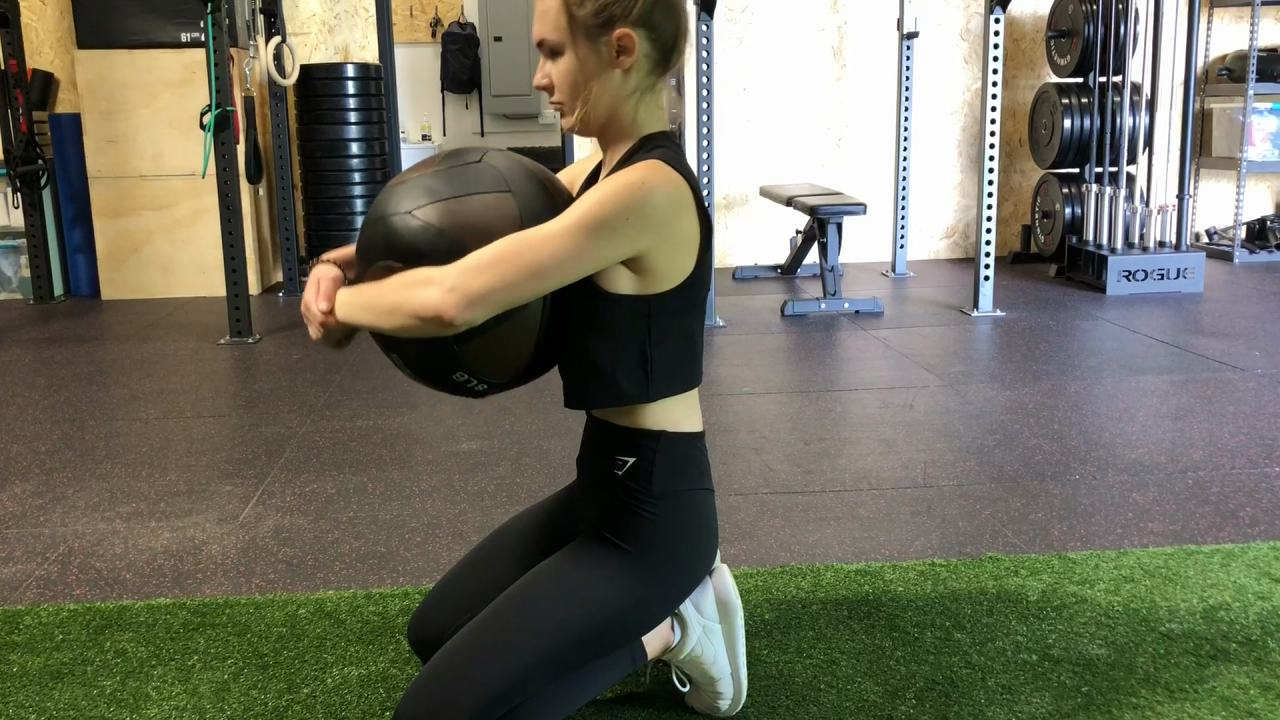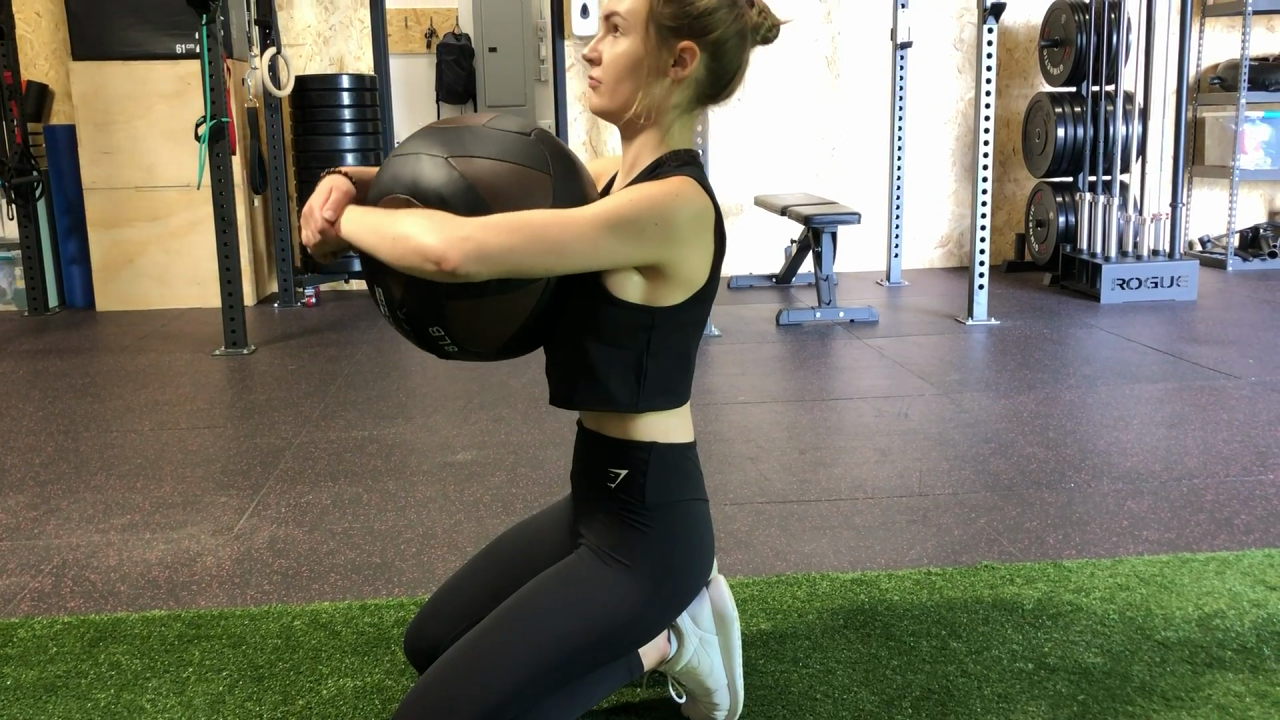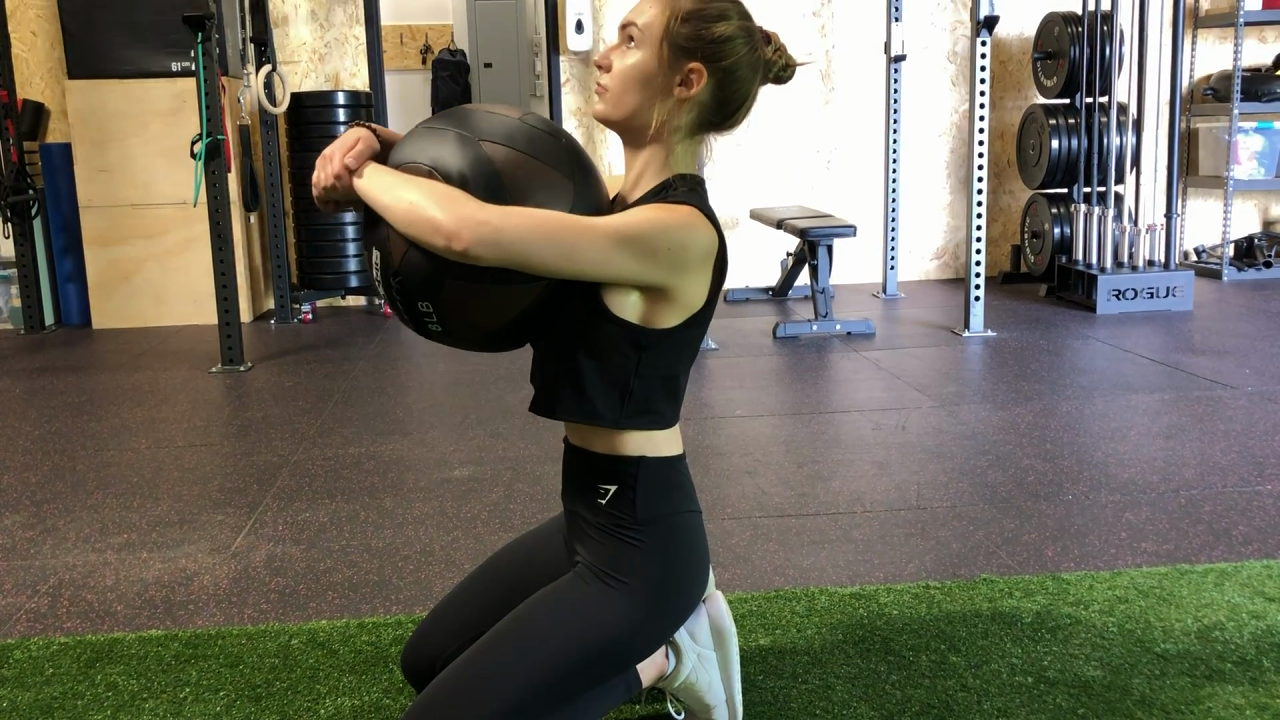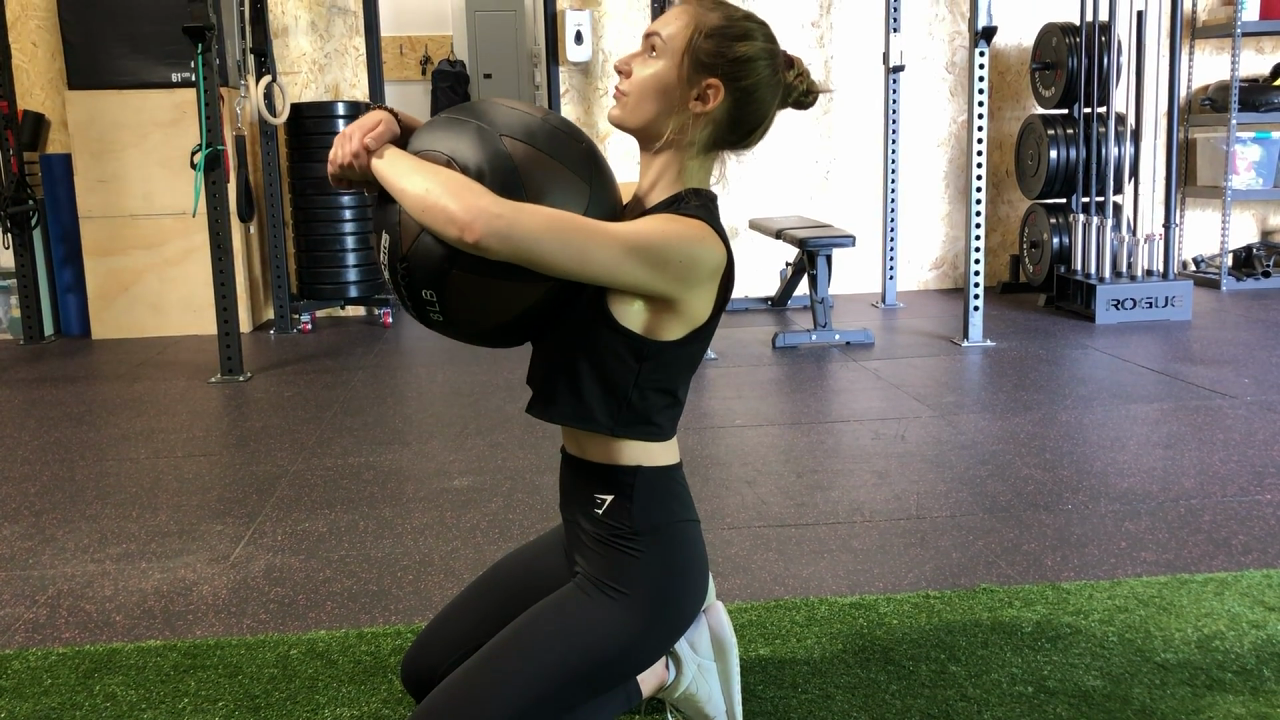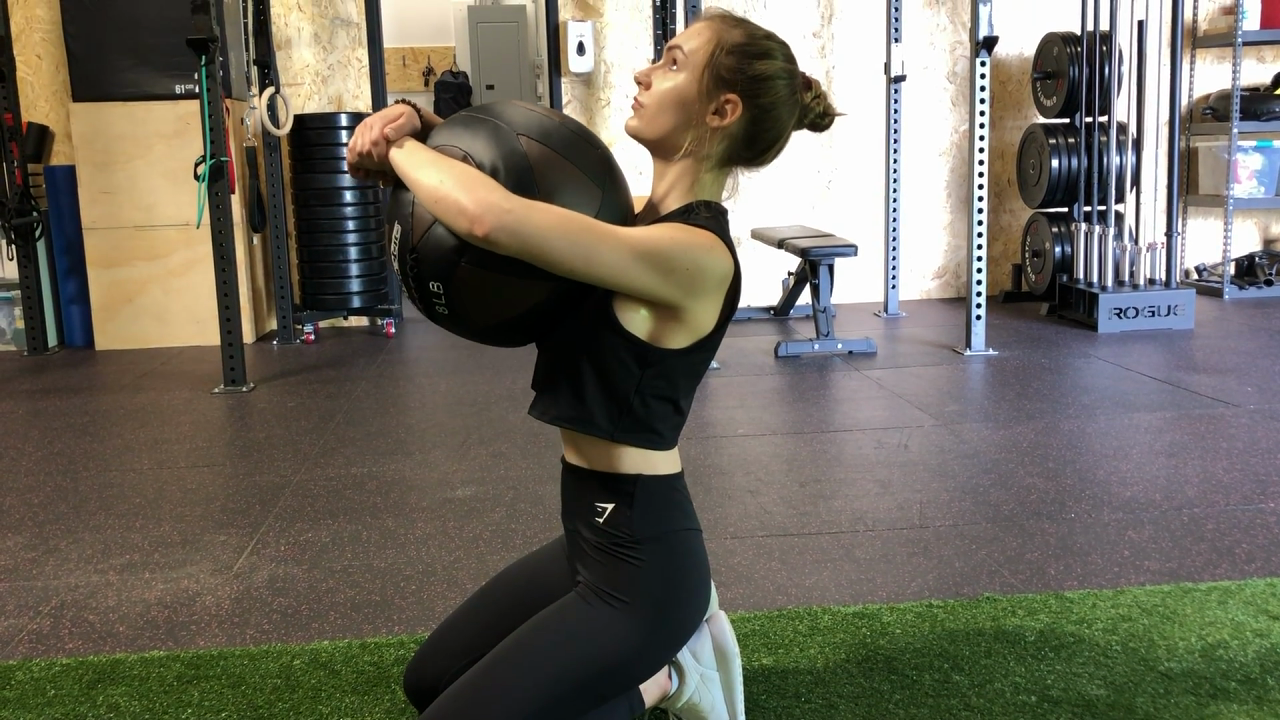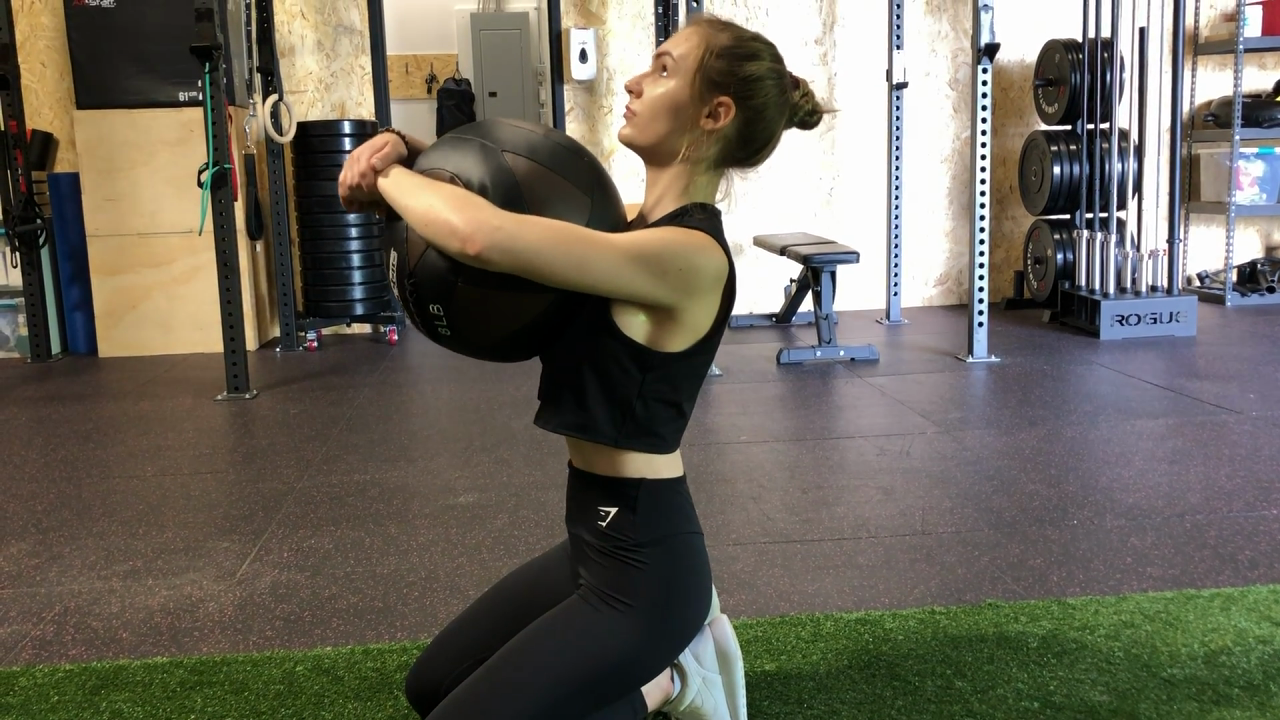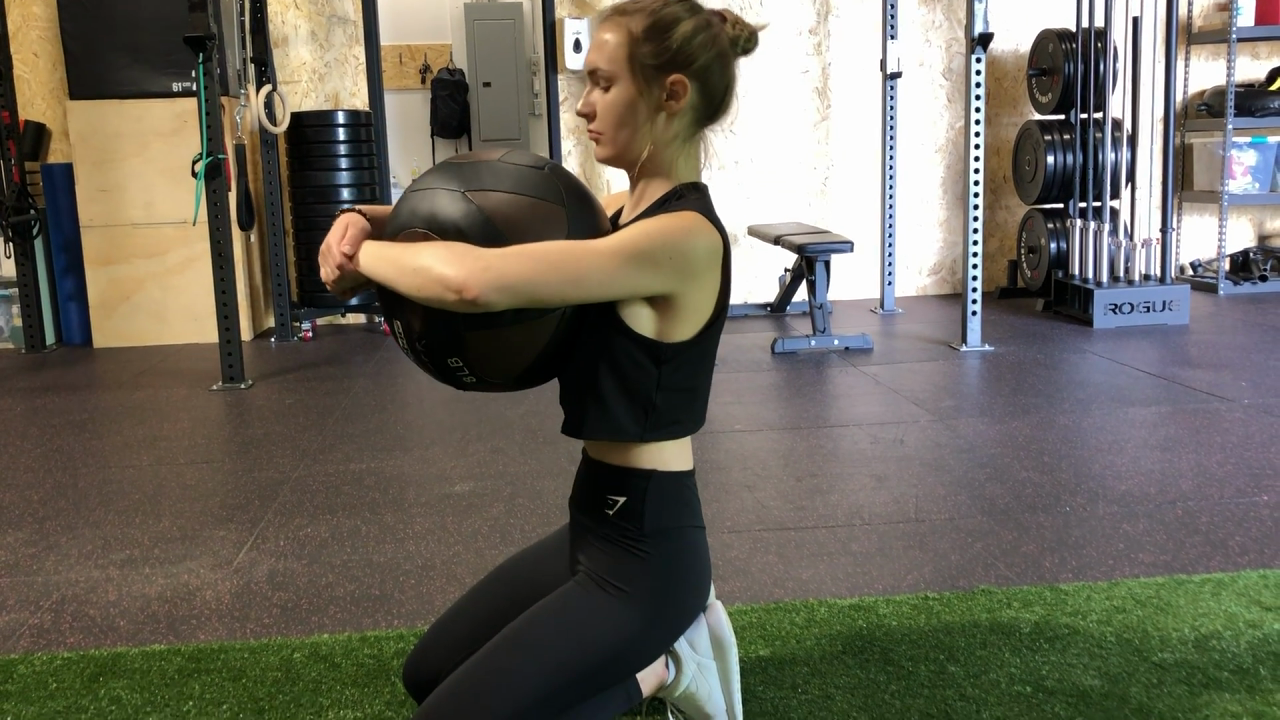
dt=0.7s
person 1, frame 1
left shoulder: (648, 188)
right shoulder: (607, 168)
left elbow: (450, 299)
left wrist: (341, 306)
right wrist: (341, 263)
left hip: (652, 511)
right hip: (608, 480)
right knee: (433, 633)
left ankle: (664, 629)
right ankle: (658, 608)
person 1, frame 2
left shoulder: (672, 203)
right shoulder: (619, 176)
left elbow: (457, 249)
left wrist: (344, 221)
right wrist: (354, 180)
left hip: (647, 522)
right hip: (601, 495)
right knee: (431, 645)
left ankle: (661, 642)
right ankle: (660, 617)
person 1, frame 3
left shoulder: (678, 229)
right shoulder: (627, 198)
left elbow: (467, 231)
left wrist: (361, 175)
right wrist: (373, 142)
left hip: (639, 541)
right hip: (594, 513)
right knee: (425, 661)
left ankle: (659, 658)
right ankle: (654, 637)
person 1, frame 4
left shoulder: (688, 243)
right shoulder: (635, 205)
left elbow: (479, 224)
left wrist: (379, 158)
right wrist: (396, 126)
left hip: (639, 549)
right hip: (595, 522)
right ankle: (659, 645)
person 1, frame 5
left shoulder: (694, 253)
right shoulder: (647, 217)
left elbow: (489, 217)
right elbow: (509, 180)
left wrist: (397, 148)
right wrist: (415, 122)
left hip: (640, 562)
right hip: (599, 533)
right ankle: (659, 659)
person 1, frame 6
left shoulder: (689, 254)
right shoulder: (647, 223)
left elbow: (481, 236)
right elbow: (502, 198)
left wrist: (383, 181)
right wrist: (402, 150)
left hip: (642, 564)
right hip: (601, 536)
right ankle: (665, 660)
person 1, frame 7
left shoulder: (684, 235)
right shoulder: (629, 211)
left elbow: (474, 280)
left wrist: (365, 255)
right wrist: (367, 220)
left hip: (644, 550)
right hip: (599, 523)
right ankle: (654, 649)
